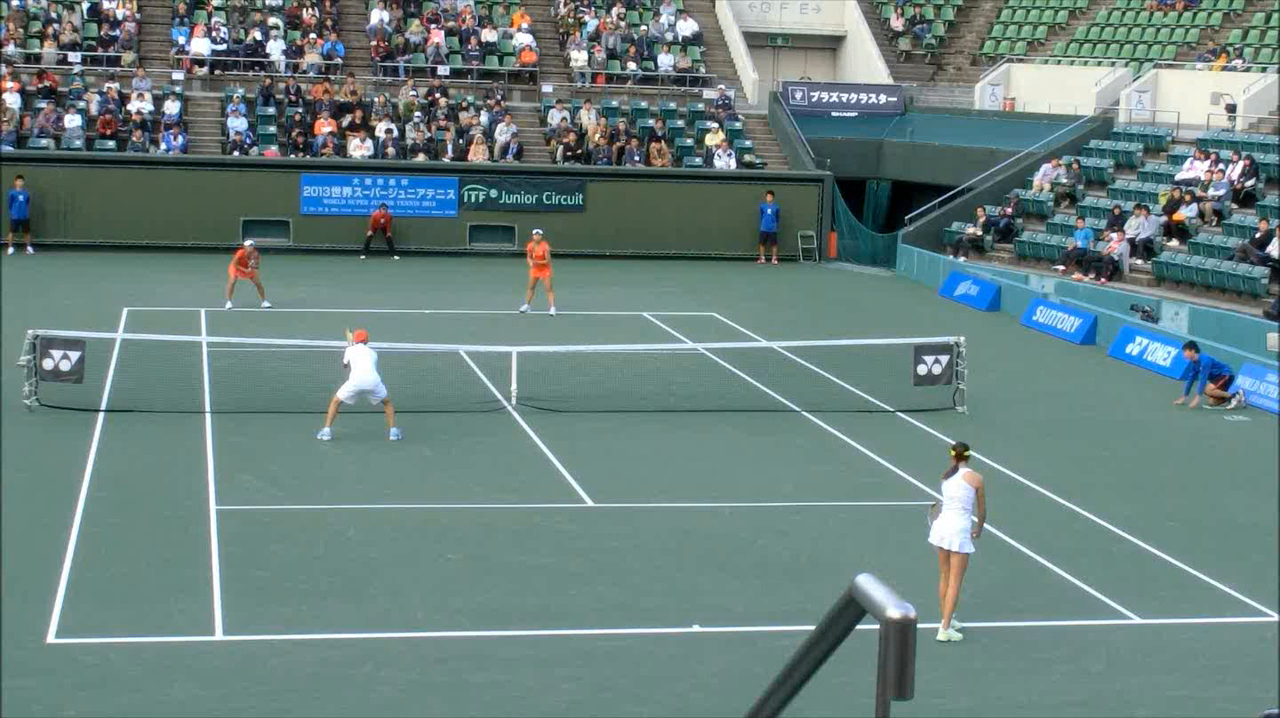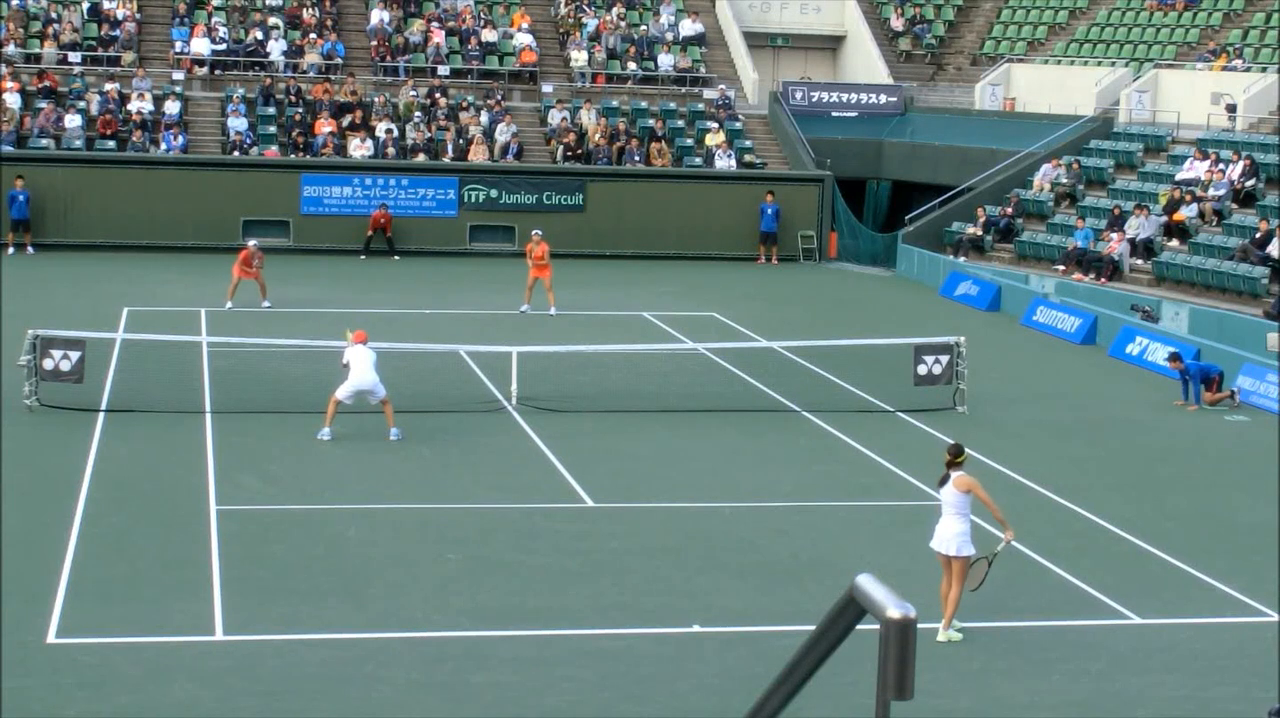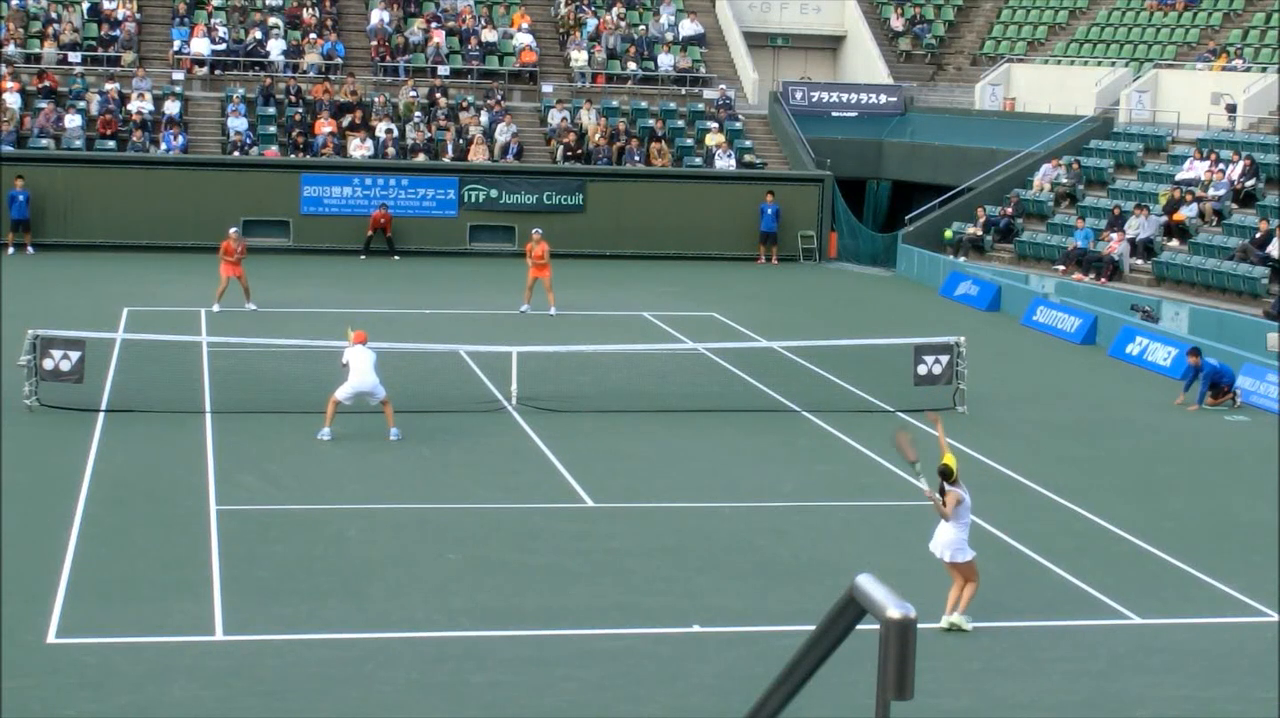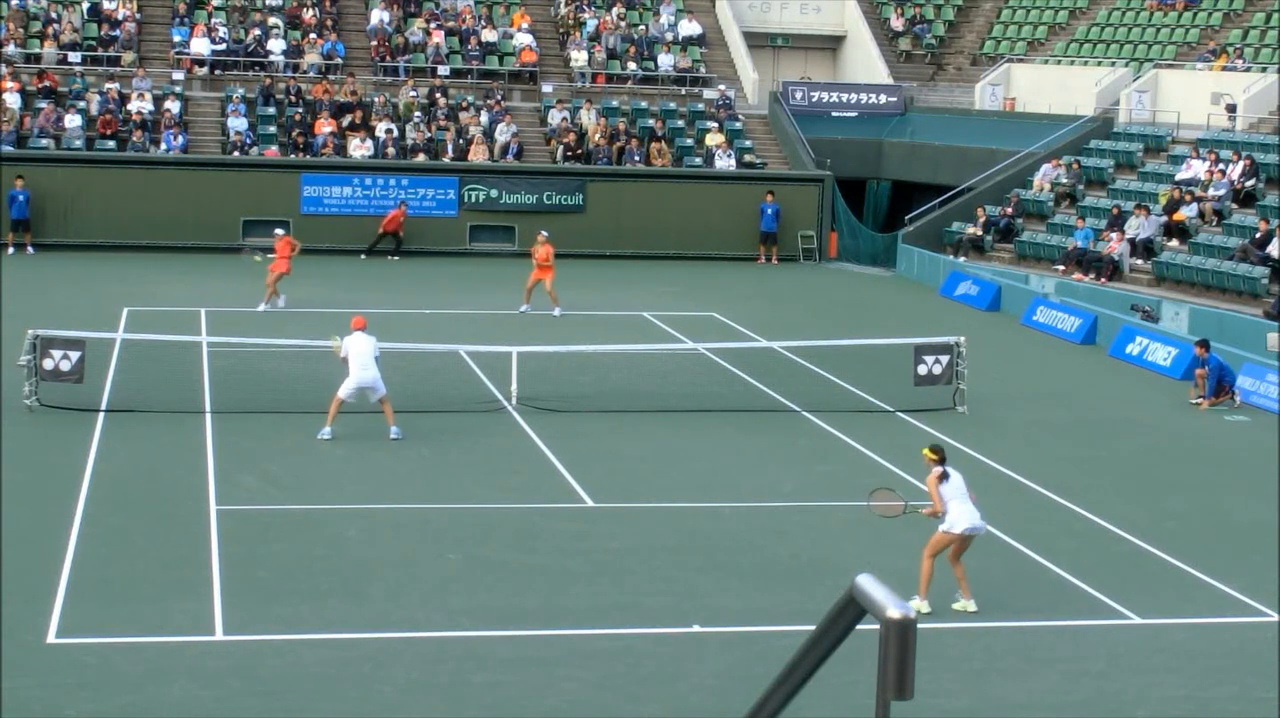
dt=1s
person 1, frame 1
left shoulder: (946, 476)
right shoulder: (976, 478)
right elbow: (981, 509)
right wrist: (979, 528)
left hip: (942, 528)
right hip: (959, 532)
left knee: (945, 578)
right knee: (955, 582)
left ankle: (946, 619)
right ankle: (945, 629)
person 1, frame 2
left shoulder: (945, 479)
right shoulder: (967, 481)
right elbow: (991, 506)
right wrist: (1006, 528)
left hip: (942, 532)
right hip: (958, 536)
left knee: (947, 579)
right knee: (957, 585)
left ankle: (947, 620)
right ankle: (945, 630)
person 1, frame 3
left shoulder: (945, 487)
right shoulder: (954, 496)
left elbow: (943, 445)
right elbow: (946, 516)
left wrist: (939, 430)
right wrist: (935, 500)
left hip: (942, 543)
right hip: (956, 546)
left knee: (959, 582)
right knee: (972, 581)
left ankle: (948, 617)
right ankle: (959, 614)
person 1, frame 4
left shoulder: (932, 478)
right shoulder: (955, 473)
left elbow: (939, 509)
left wrist: (928, 512)
left hip: (957, 521)
right hip: (974, 520)
left knee: (928, 555)
right knee: (954, 559)
left ankle: (922, 601)
right ankle: (968, 600)
